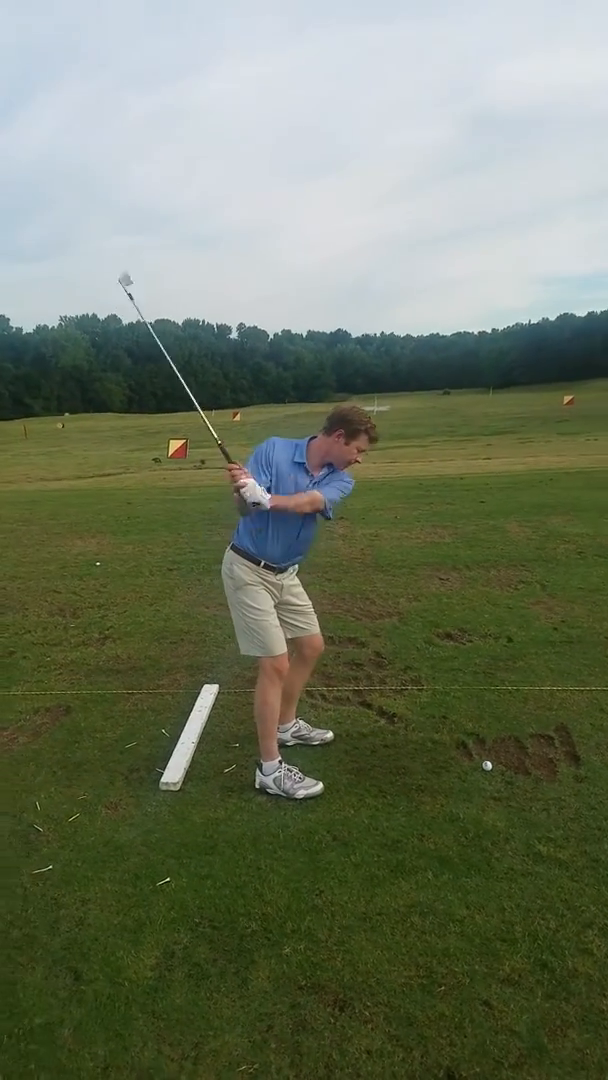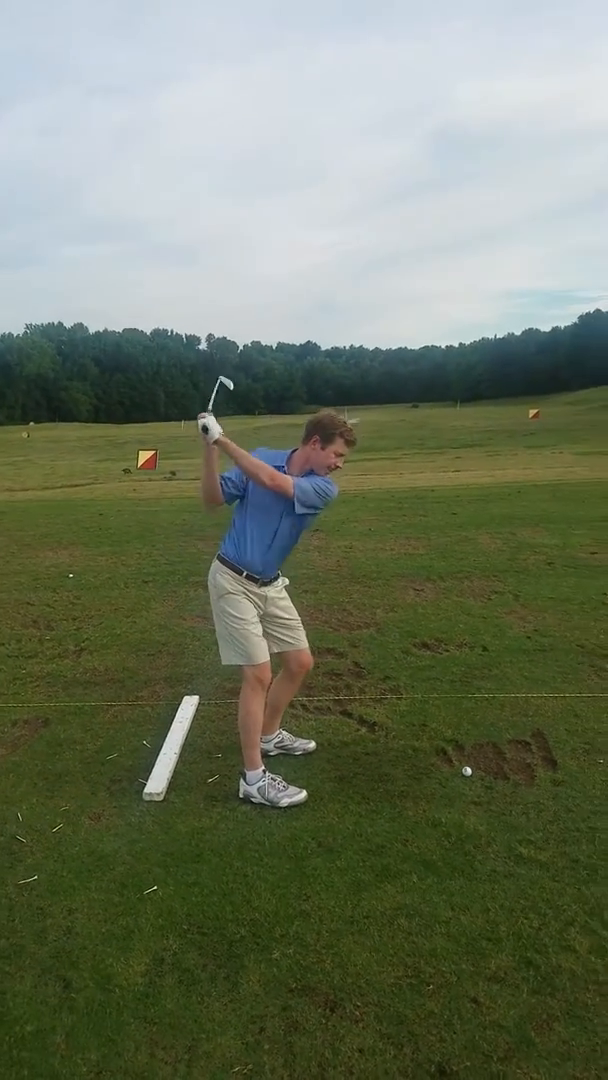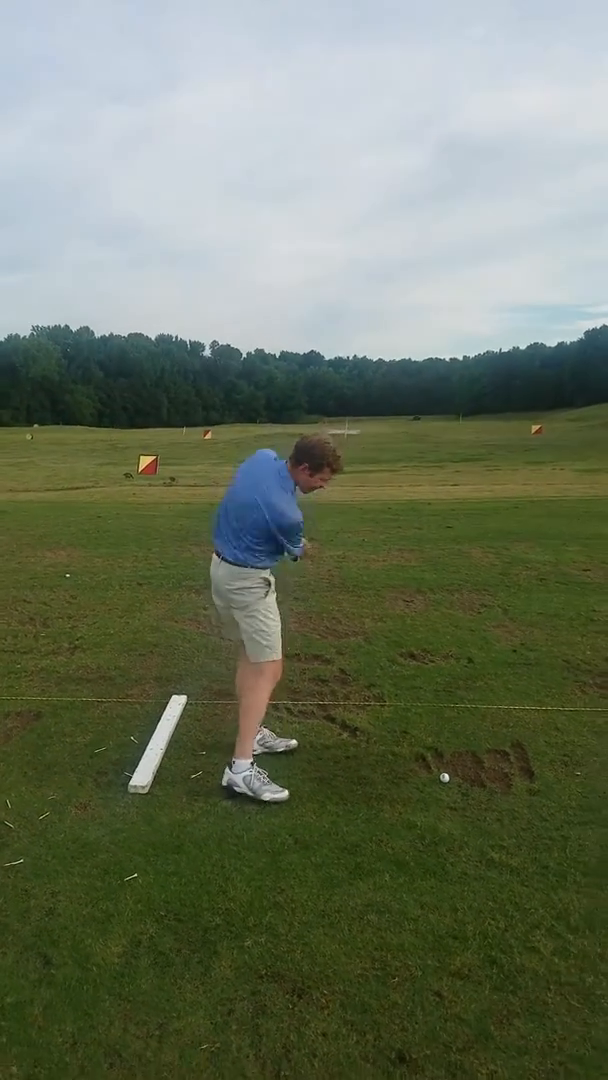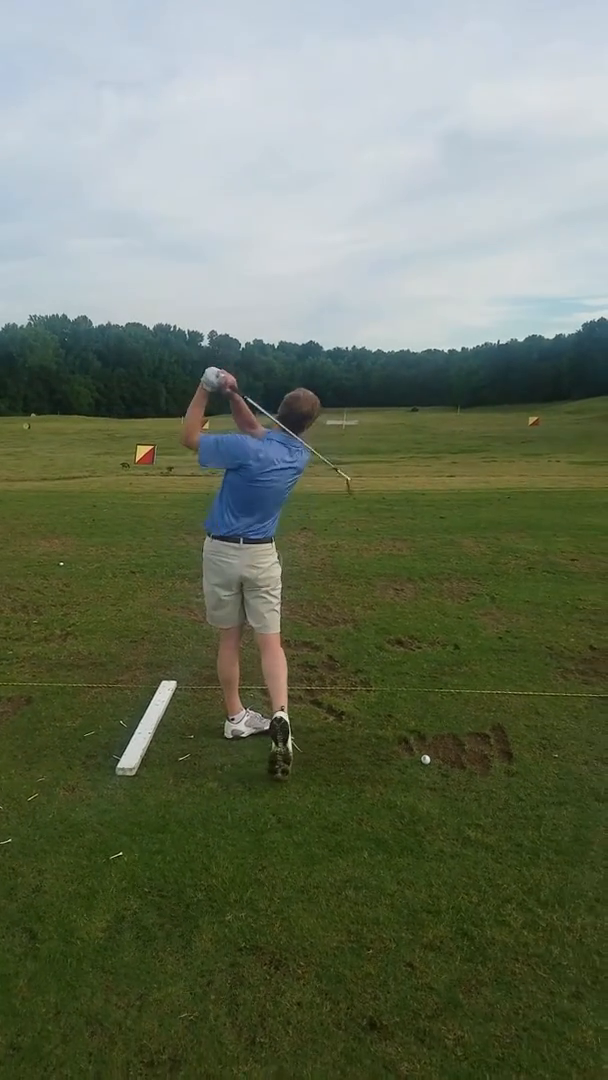
dt=0.4s
person 1, frame 1
left shoulder: (341, 481)
right shoulder: (273, 448)
left elbow: (308, 502)
right elbow: (245, 505)
left wrist: (267, 499)
right wrist: (244, 490)
left hip: (285, 572)
right hip: (247, 569)
left knee: (312, 648)
right knee: (276, 665)
left ankle: (286, 725)
right ankle: (269, 769)
person 1, frame 2
left shoulder: (324, 488)
right shoulder: (261, 459)
left elbow: (270, 482)
right elbow: (212, 499)
left wrist: (222, 441)
right wrist: (210, 446)
left hip: (271, 584)
right hip: (232, 580)
left knee: (300, 662)
right knee: (258, 674)
left ankle: (269, 734)
right ankle: (253, 777)
person 1, frame 3
left shoulder: (261, 459)
right shoulder: (288, 513)
right elbow: (295, 551)
right wrist: (302, 547)
left hip: (221, 568)
right hip: (248, 581)
left knee: (252, 653)
right knee: (269, 669)
left ankle: (251, 734)
right ankle: (241, 767)
person 1, frame 4
left shoulder: (247, 451)
right shoulder: (300, 457)
left elbow: (189, 437)
right elbow: (257, 432)
left wrist: (205, 388)
right wrist: (234, 396)
left hip: (221, 551)
right hip: (261, 555)
left knee: (229, 639)
right knee: (270, 641)
left ankle: (235, 717)
right ankle: (280, 714)
